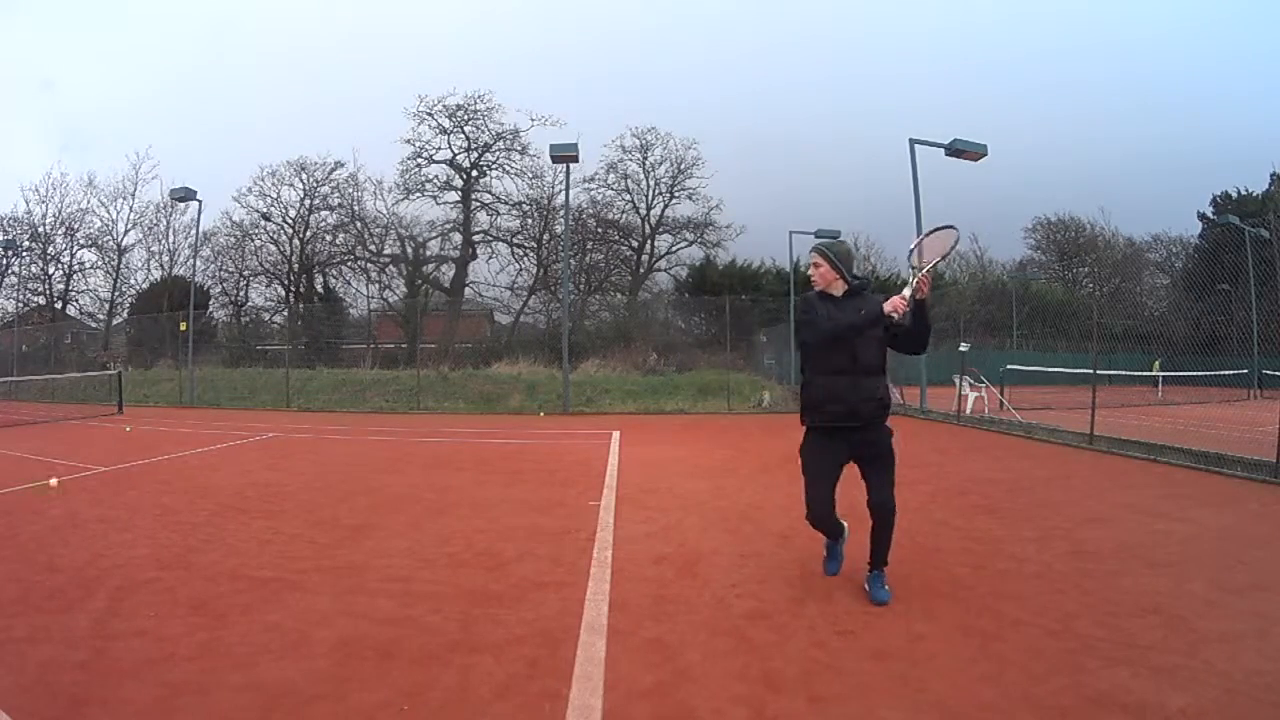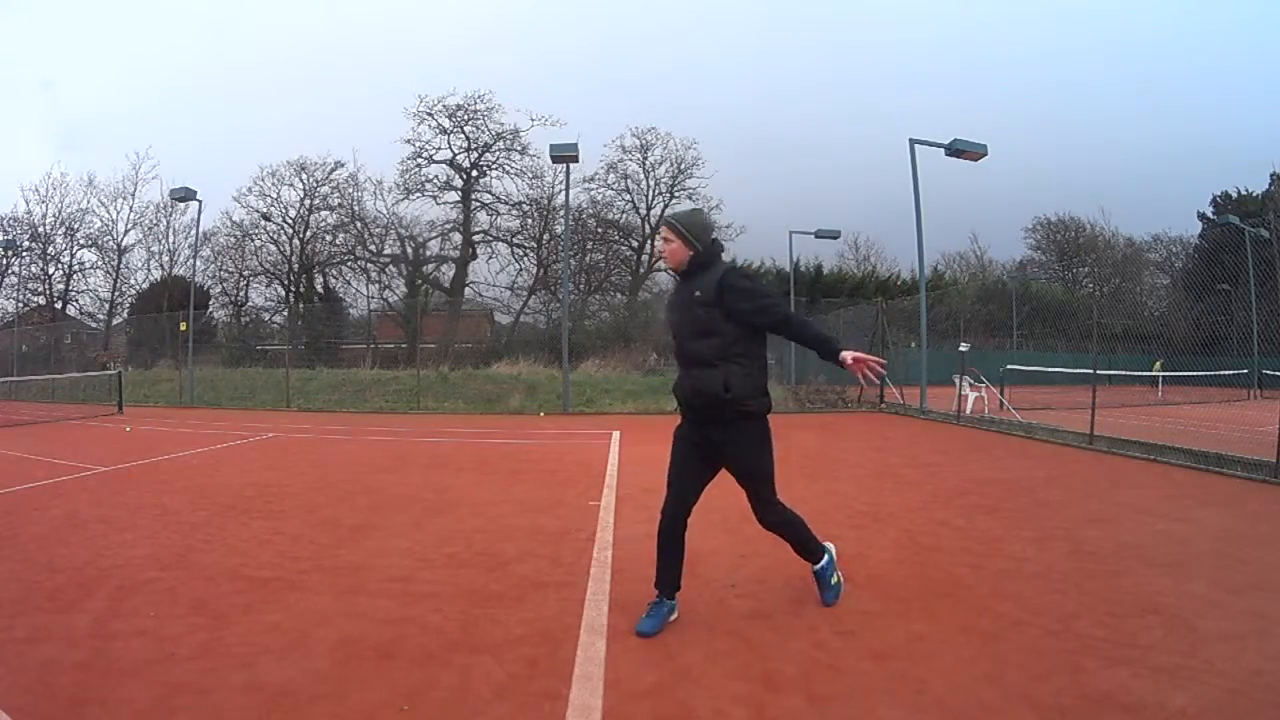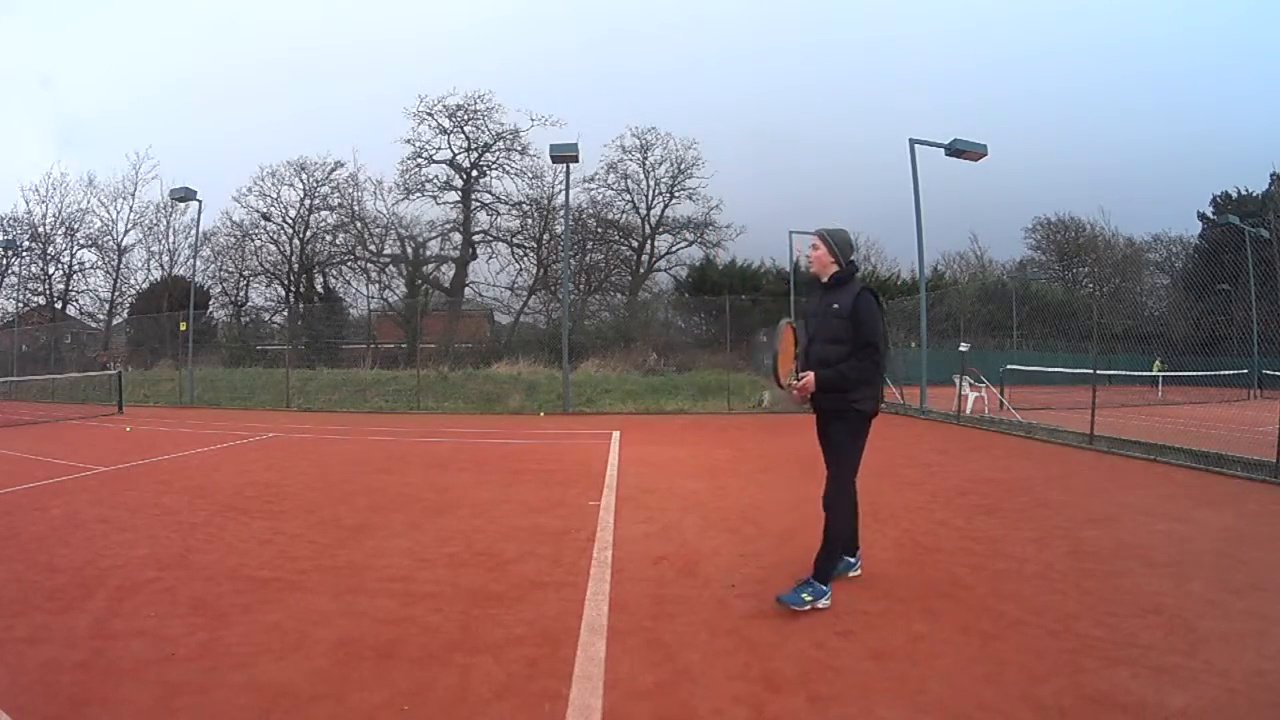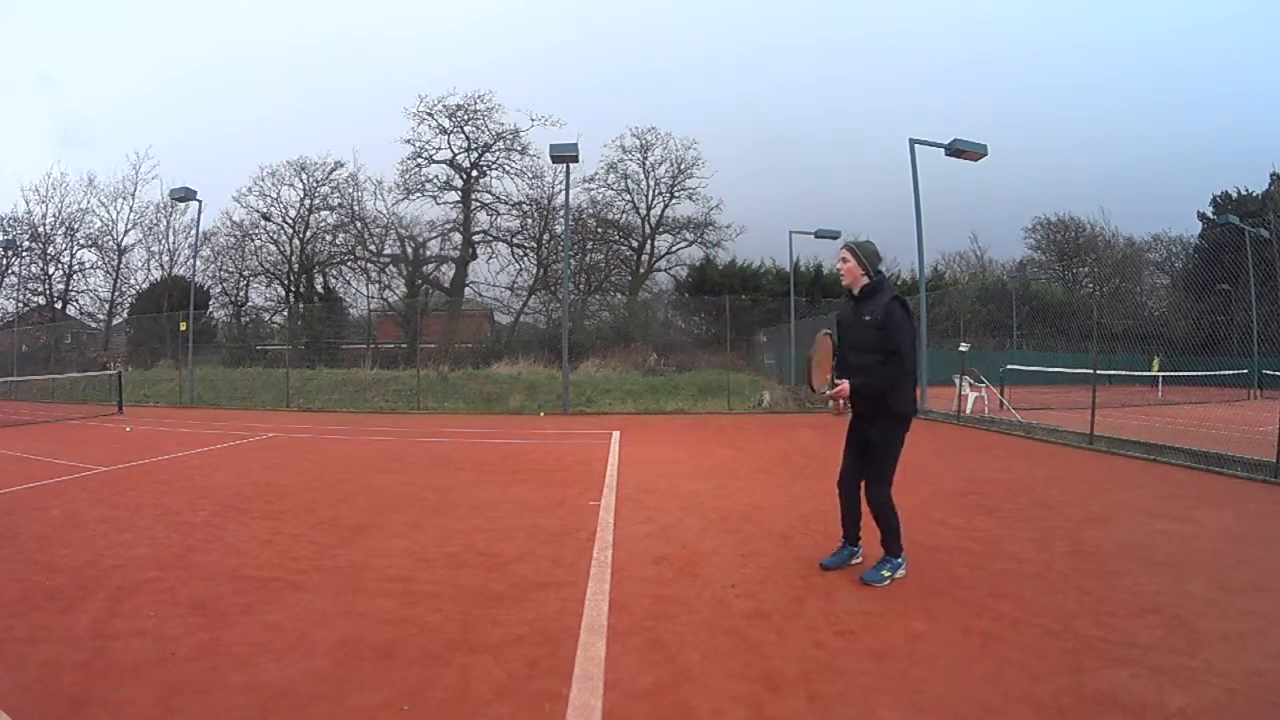
dt=1s
person 1, frame 1
left shoulder: (872, 302)
right shoulder: (808, 307)
left elbow: (915, 346)
right elbow: (827, 333)
left wrist: (920, 305)
right wrist: (878, 314)
left hip: (870, 426)
right hip: (823, 429)
left knee: (882, 505)
right knee: (818, 513)
left ankle: (876, 573)
right ankle: (835, 535)
person 1, frame 2
left shoulder: (727, 282)
right shoulder: (682, 291)
left elbow: (783, 319)
left wrist: (836, 353)
left hip: (740, 421)
right hip: (696, 422)
left knee: (766, 510)
right knee: (673, 513)
left ankle: (820, 559)
right ankle: (665, 599)
person 1, frame 3
left shoulder: (859, 298)
right shoulder: (816, 299)
left elbow: (871, 359)
left wrist: (822, 379)
right wrist: (805, 378)
left hip: (851, 410)
right hip: (826, 409)
left knee: (835, 494)
right knee: (841, 487)
left ankle: (820, 583)
right ankle: (848, 557)
person 1, frame 4
left shoulder: (890, 307)
right shoulder: (848, 310)
left elbow: (901, 366)
left wrist: (856, 387)
right wrist: (843, 389)
left hip: (891, 413)
right hip: (863, 412)
left knee: (876, 488)
right knee: (847, 481)
left ankle: (894, 557)
right ankle: (851, 547)
